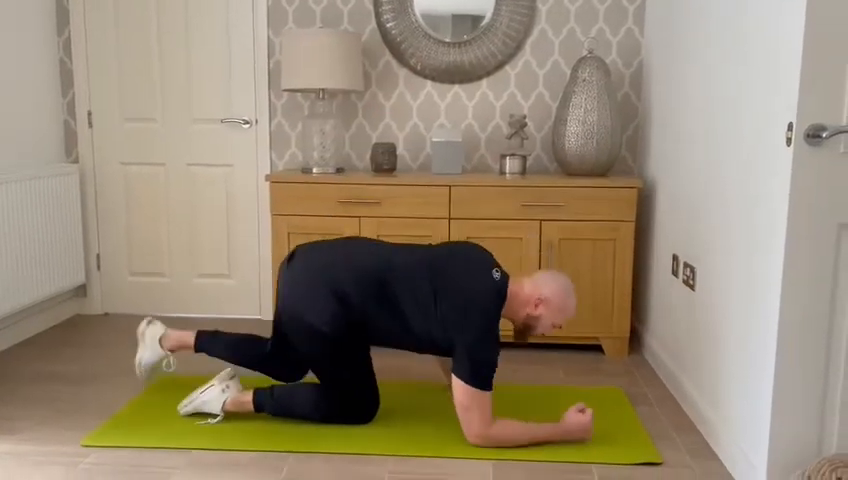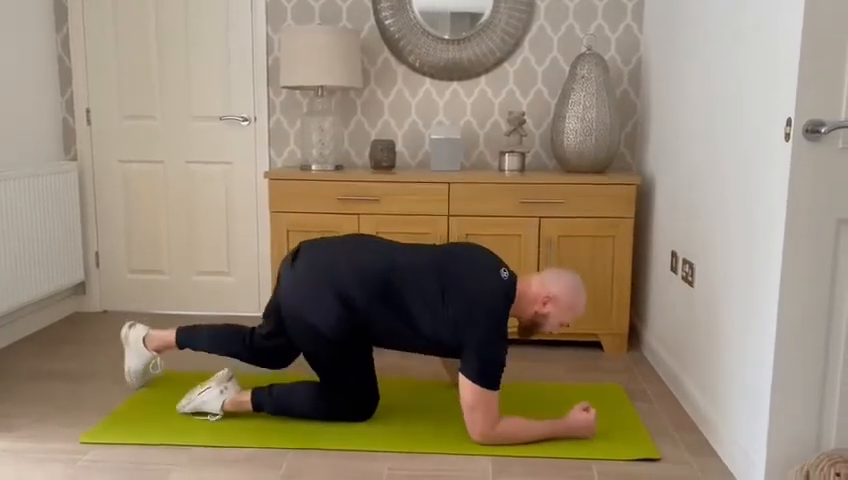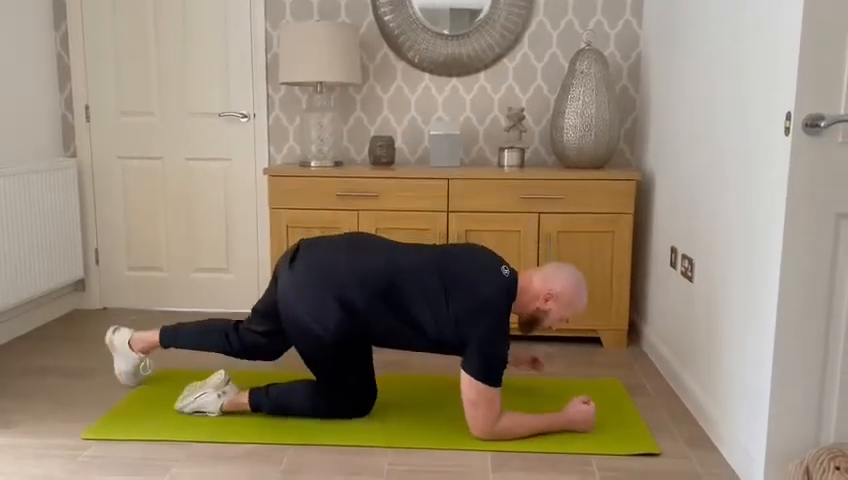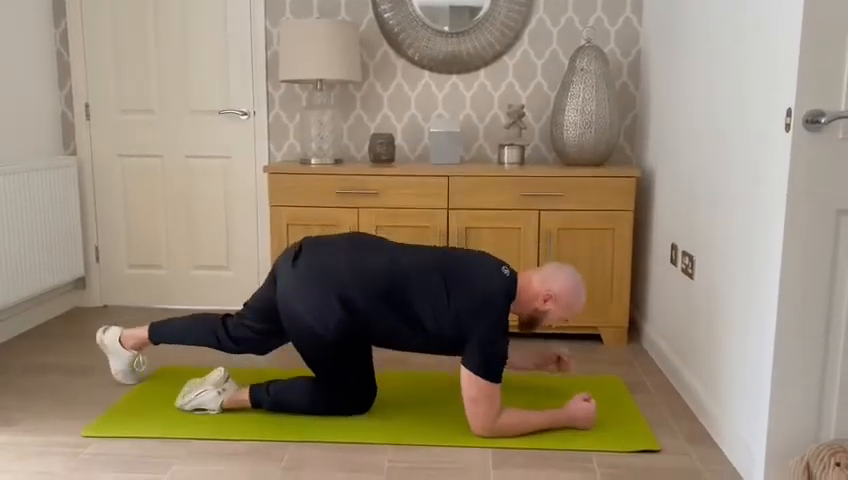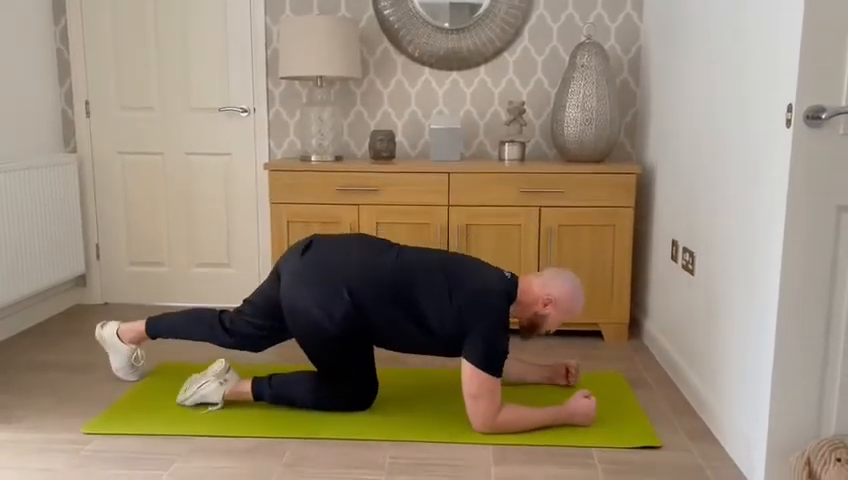
dt=0.2s
person 1, frame 1
left shoulder: (484, 265)
right shoulder: (478, 326)
right elbow: (479, 432)
left wrist: (461, 377)
right wrist: (563, 430)
left hip: (309, 264)
right hip: (319, 298)
left knee: (284, 363)
right knee: (356, 404)
left ankle: (167, 338)
right ankle: (234, 399)
person 1, frame 2
left shoulder: (490, 267)
right shoulder: (488, 323)
right elbow: (483, 431)
left wrist: (474, 367)
right wrist: (567, 427)
left hip: (312, 262)
right hip: (324, 299)
left knee: (268, 349)
right knee: (355, 402)
left ankle: (150, 339)
right ankle: (234, 398)
person 1, frame 3
left shoulder: (492, 268)
right shoulder: (491, 317)
right elbow: (485, 425)
left wrist: (510, 358)
right wrist: (565, 420)
left hip: (309, 261)
right hip: (321, 300)
left knee: (254, 340)
right knee: (353, 399)
left ankle: (135, 341)
right ankle: (232, 399)
person 1, frame 4
left shoulder: (493, 274)
right shoulder: (491, 315)
left elbow: (482, 359)
right elbow: (485, 423)
left wrist: (540, 361)
right wrist: (565, 416)
left hip: (308, 260)
right hip: (320, 300)
left knee: (242, 334)
right knee: (353, 396)
left ankle: (125, 338)
right ankle: (232, 395)
person 1, frame 5
left shoulder: (492, 285)
right shoulder: (492, 312)
left elbow: (486, 365)
right elbow: (485, 419)
left wrist: (548, 373)
right wrist: (566, 413)
left hip: (311, 260)
right hip: (324, 294)
left knee: (239, 330)
right knee: (354, 393)
left ankle: (124, 332)
right ankle: (234, 388)
